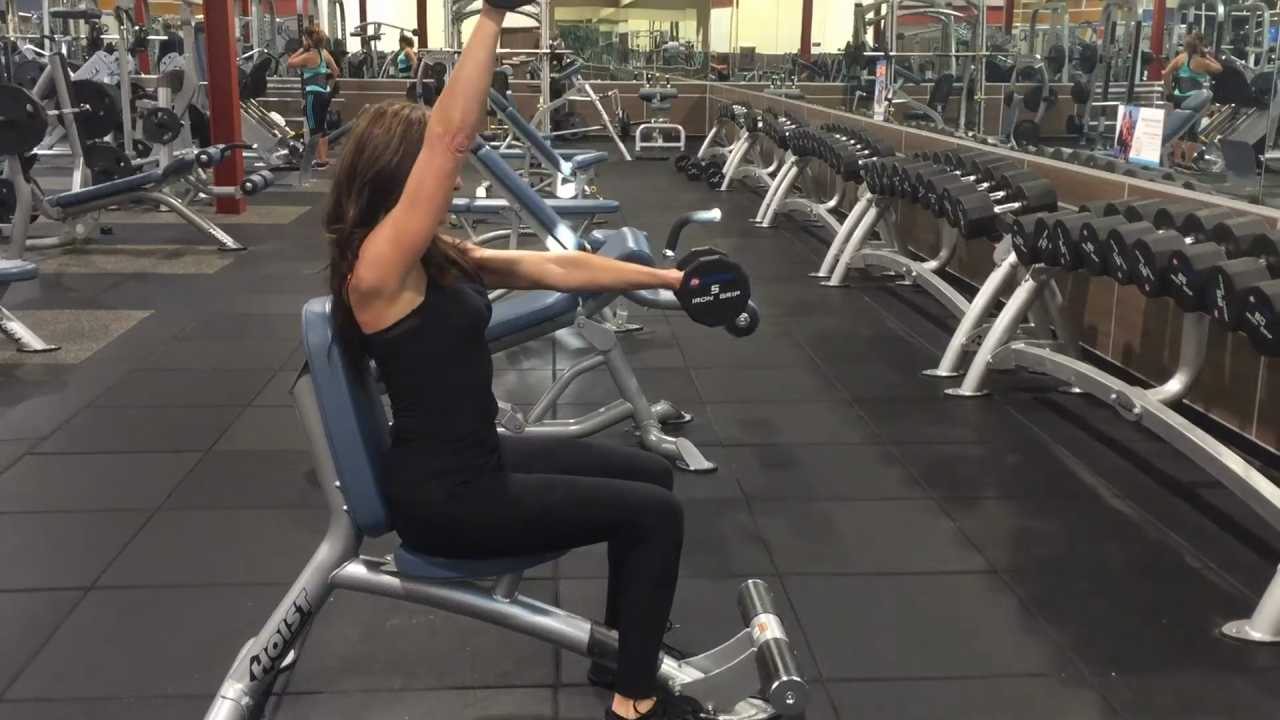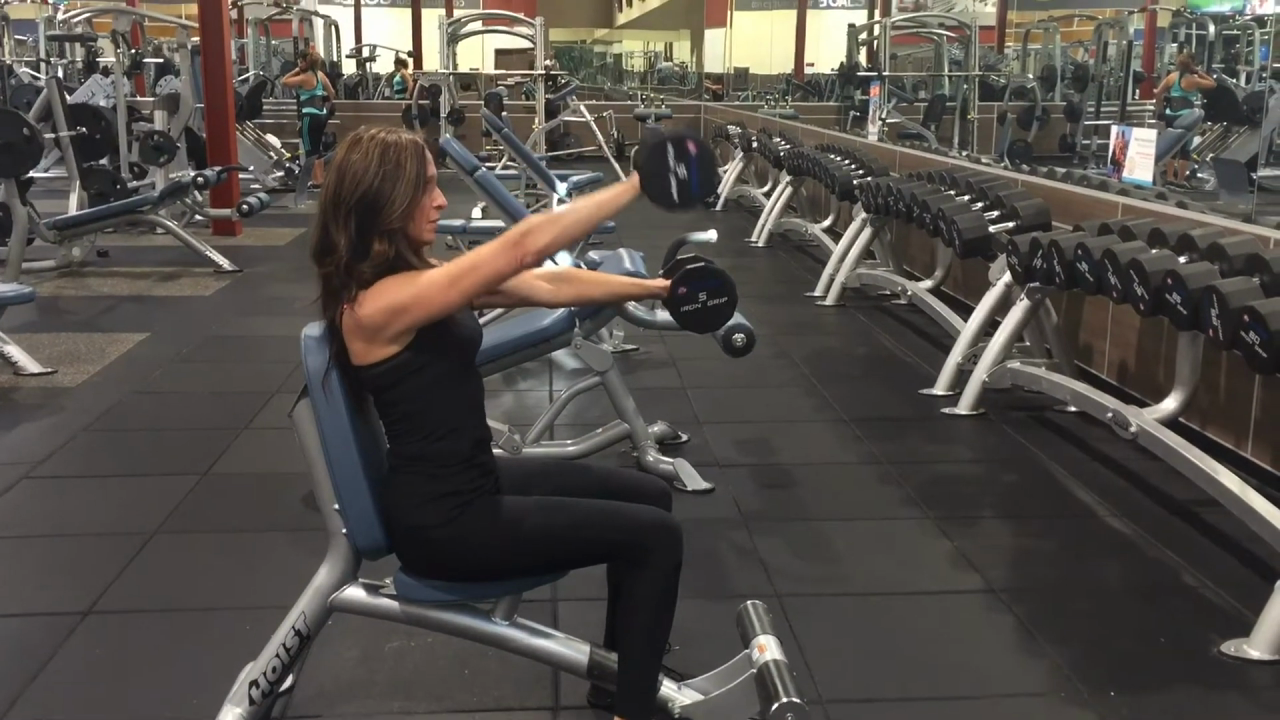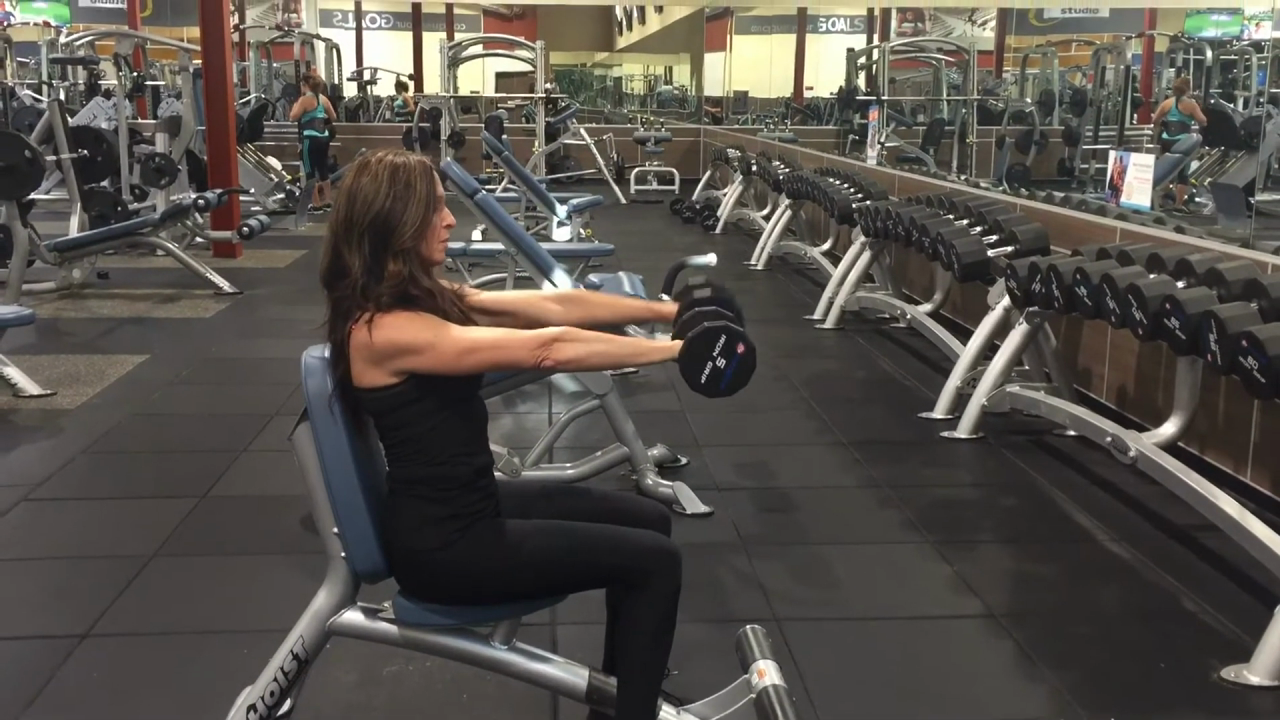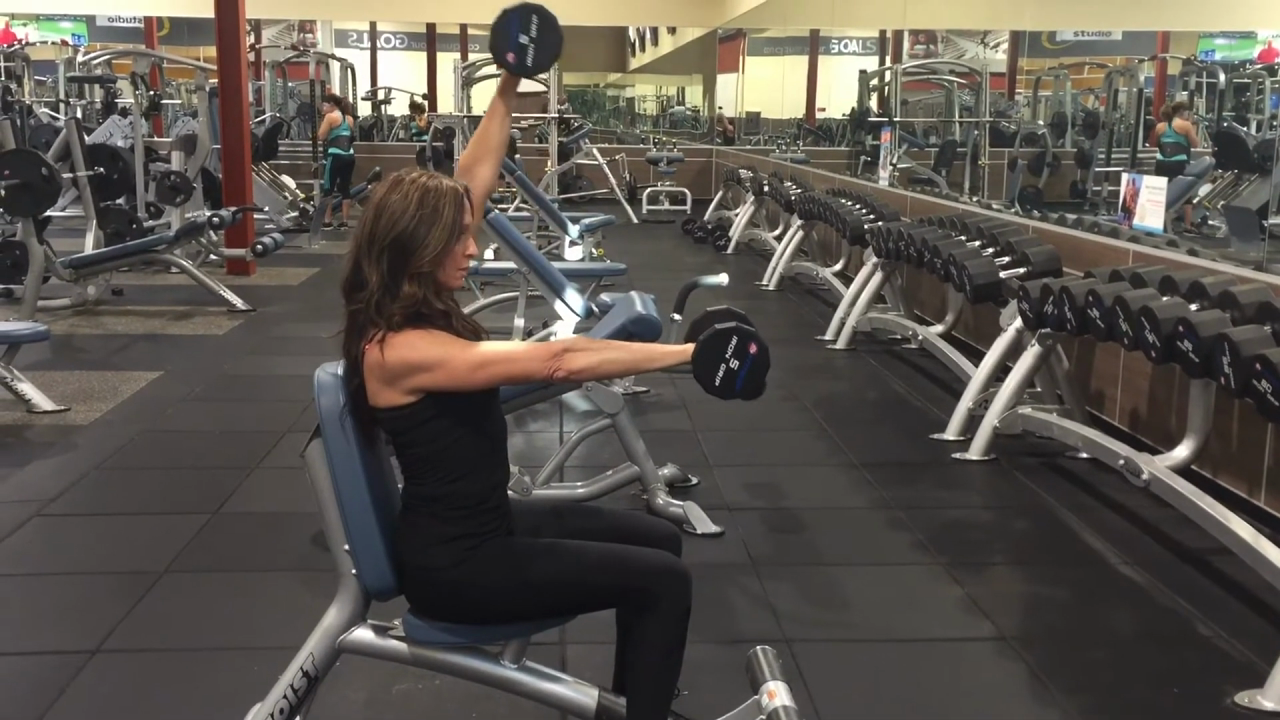
dt=1s
person 1, frame 1
left shoulder: (435, 260)
right shoulder: (380, 268)
left elbow: (557, 267)
right elbow: (451, 140)
left wrist: (668, 279)
left hip: (475, 459)
right hip: (444, 496)
left knee: (651, 475)
right knee: (655, 513)
left ankle: (622, 647)
person 1, frame 2
left shoulder: (413, 279)
right shoulder: (376, 303)
left elbow: (545, 284)
right elbow: (522, 249)
left wrist: (655, 288)
right wrist: (638, 184)
left hip: (471, 479)
right hip: (442, 520)
left knee: (650, 497)
right knee: (656, 535)
person 1, frame 3
left shoulder: (423, 297)
right shoulder: (383, 330)
left elbow: (551, 305)
right elbow: (545, 349)
left wrist: (663, 312)
right wrist: (674, 349)
left hip: (472, 503)
right hip: (443, 543)
left knee: (648, 521)
right knee: (655, 562)
person 1, frame 4
left shoulder: (420, 307)
right shoulder: (399, 349)
left elbow: (476, 179)
right elbow: (555, 361)
left wrist: (506, 90)
right wrist: (686, 353)
left hip: (483, 522)
right hip: (453, 561)
left knee: (658, 540)
right knee: (664, 581)
